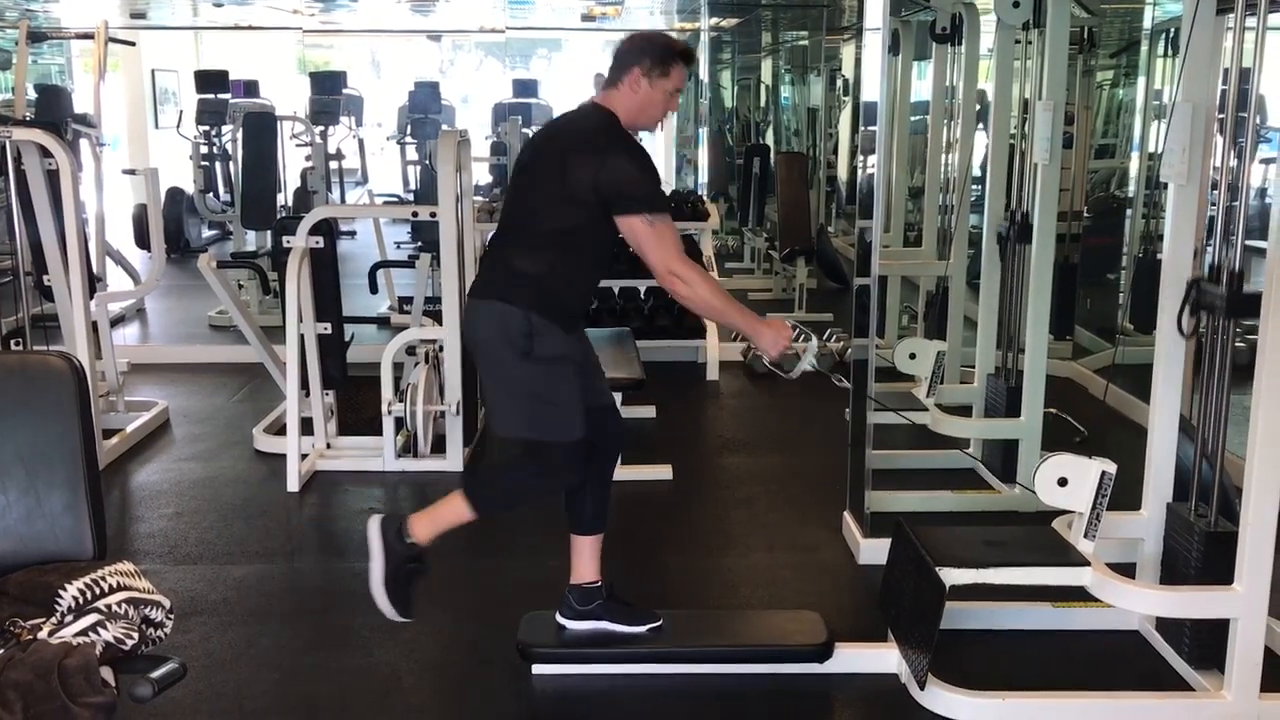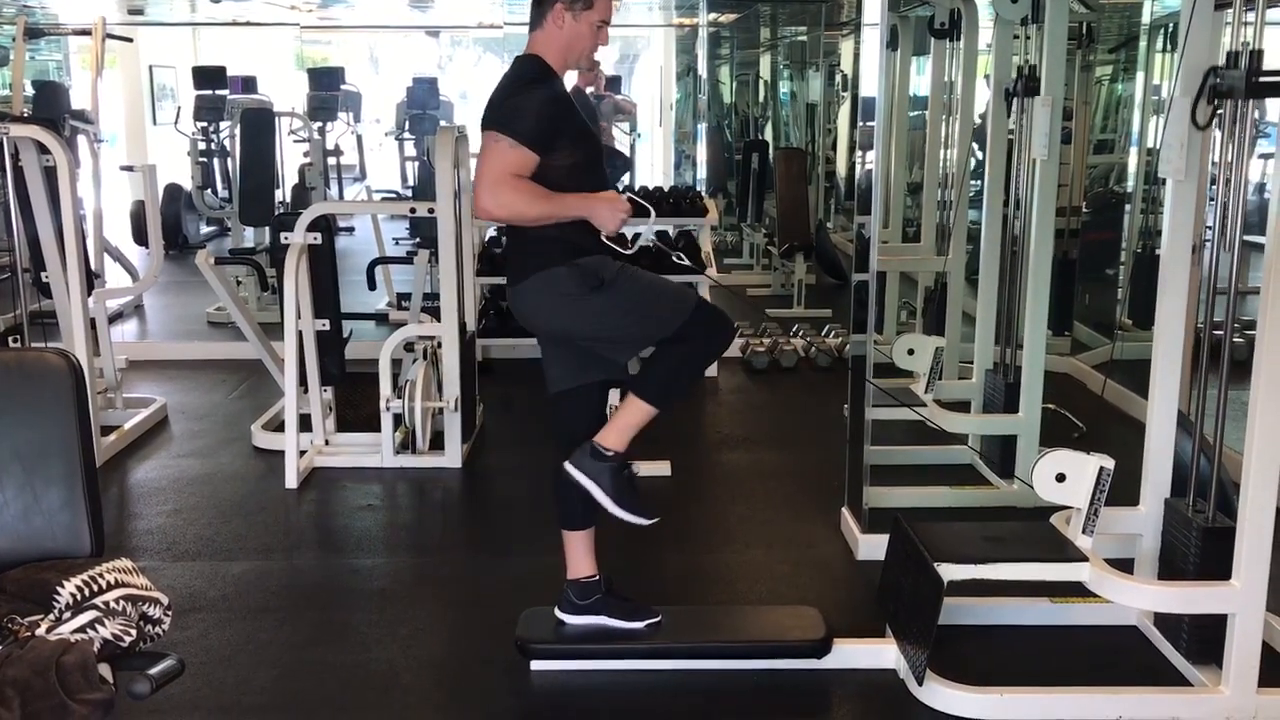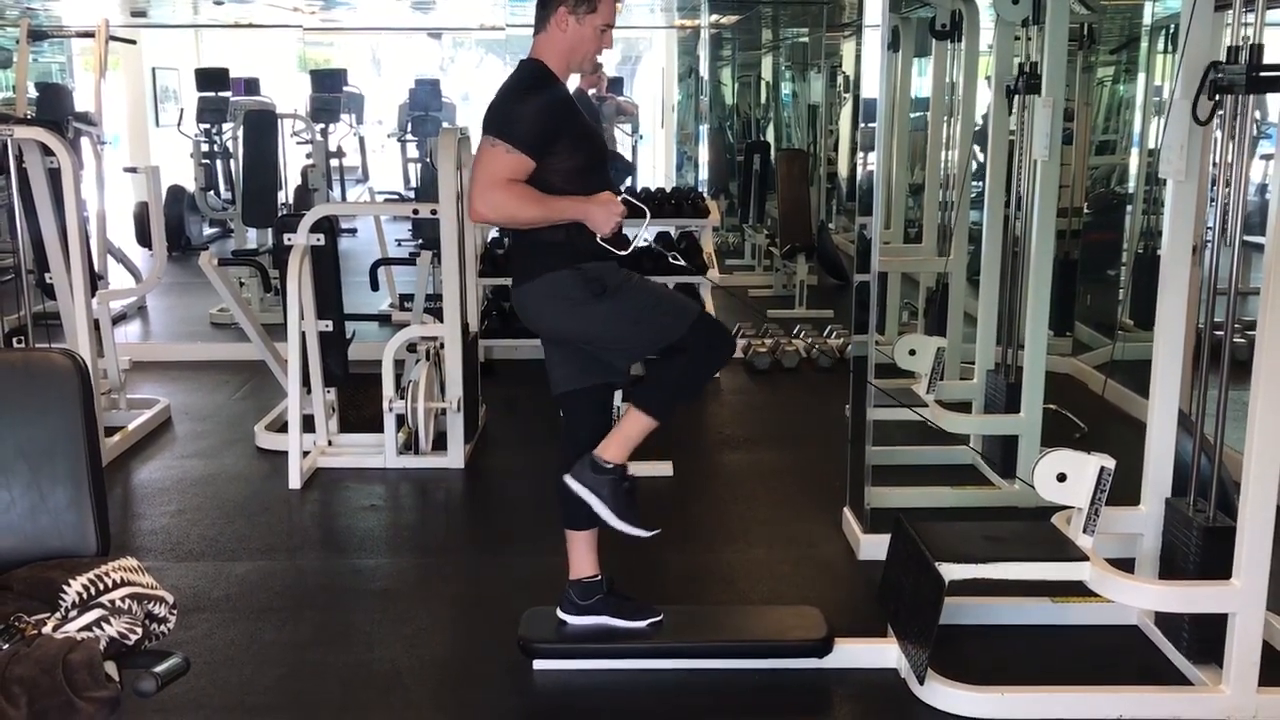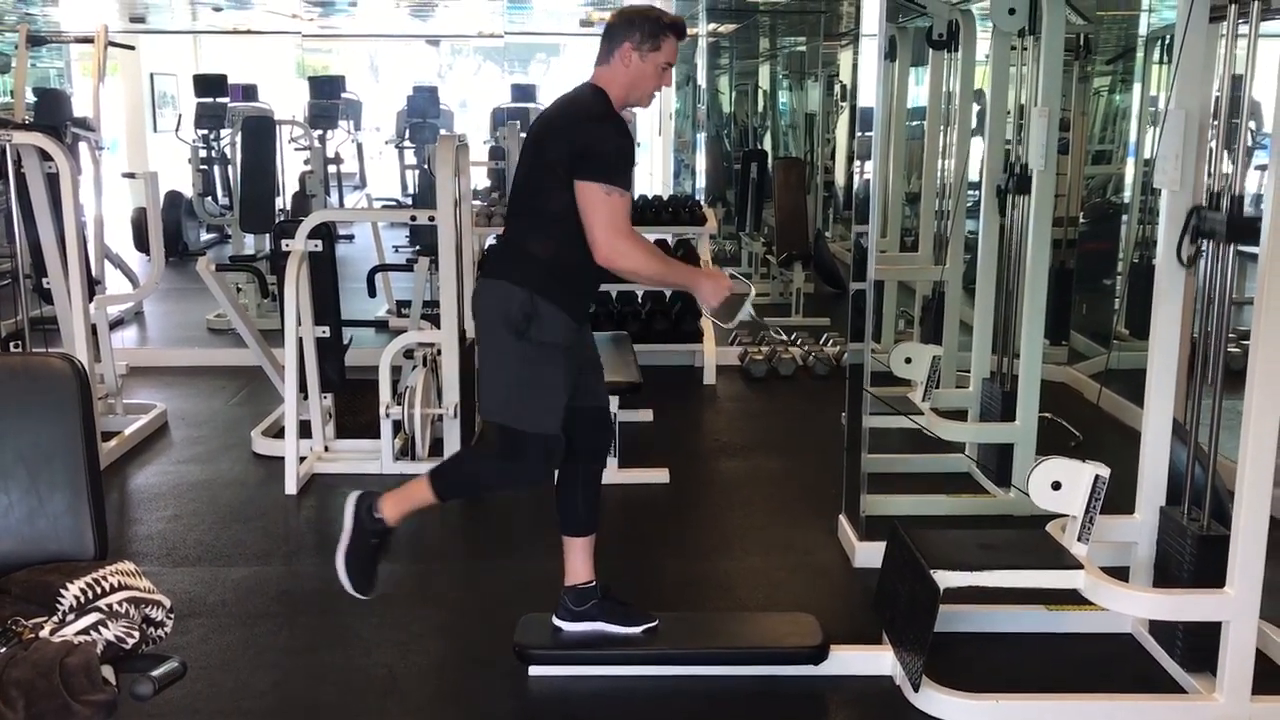
dt=0.7s
person 1, frame 1
left shoulder: (567, 134)
right shoulder: (619, 158)
right elbow: (674, 271)
right wrist: (753, 329)
left hip: (528, 311)
right hip: (520, 319)
left knee: (596, 436)
right knee: (551, 459)
left ankle: (584, 594)
right ankle: (408, 535)
person 1, frame 2
left shoulder: (538, 88)
right shoulder: (532, 91)
right elbow: (494, 197)
left wrist: (594, 205)
right wrist: (590, 206)
left hip: (558, 282)
right hip: (563, 280)
left knee: (582, 433)
right knee: (708, 328)
left ankle: (583, 590)
right ankle: (606, 453)
person 1, frame 3
left shoulder: (546, 94)
right shoulder: (532, 97)
right elbow: (485, 199)
left wrist: (595, 208)
right wrist: (585, 210)
left hip: (564, 284)
right hip: (567, 284)
left knee: (589, 431)
right knee: (706, 342)
left ankle: (585, 592)
right ankle: (602, 467)
person 1, frame 4
left shoulder: (581, 115)
right shoulder: (599, 128)
right elbow: (610, 247)
left wrist: (672, 273)
right wrist: (695, 281)
left hip: (545, 301)
right hip: (526, 304)
left knee: (588, 437)
right knee: (523, 452)
left ankle: (580, 595)
right ankle: (381, 513)
